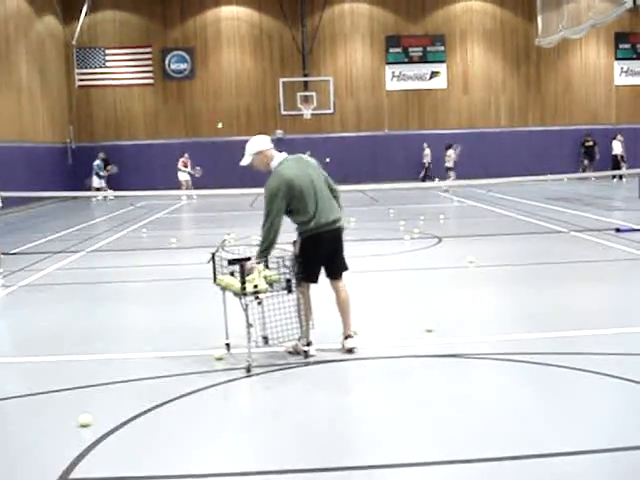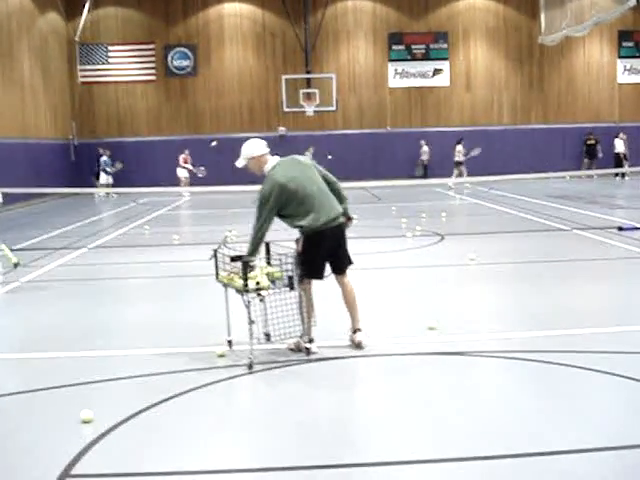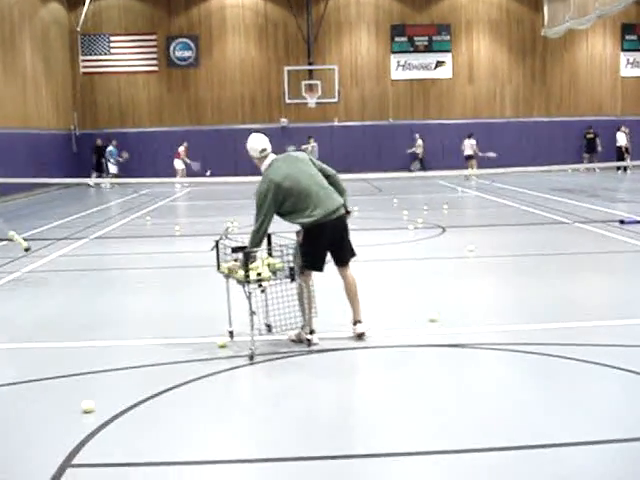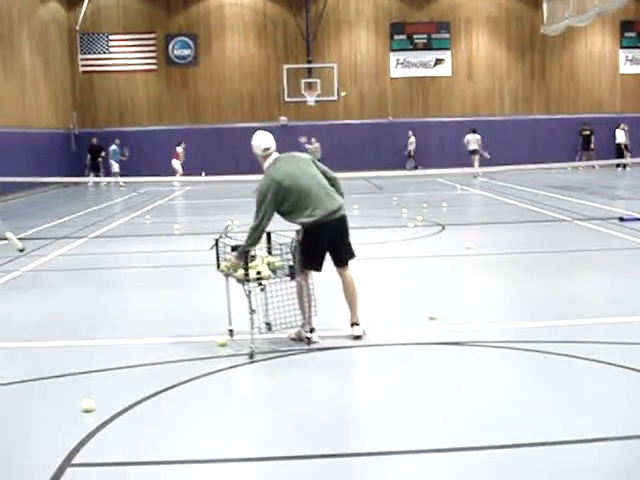
dt=0.2s
person 1, frame 1
left shoulder: (276, 181)
right shoulder: (305, 159)
left elbow: (271, 224)
right elbow: (333, 189)
left wrist: (261, 256)
left hip: (312, 235)
right hip: (334, 228)
left knee: (303, 287)
right knee: (338, 283)
left ankle: (305, 342)
right ankle: (348, 336)
person 1, frame 2
left shoulder: (269, 186)
right shoulder: (300, 160)
left elbow: (261, 227)
right elbow: (333, 183)
left wrist: (248, 259)
right wrist: (345, 211)
left hip: (315, 233)
right hip: (336, 224)
left knee: (304, 284)
right knee: (342, 278)
left ankle: (306, 339)
right ankle: (356, 330)
person 1, frame 3
left shoulder: (267, 185)
right shoulder: (297, 156)
left elbow: (261, 226)
right elbow: (332, 176)
right wrist: (344, 204)
left hip: (316, 226)
right hip: (338, 216)
left knee: (304, 275)
right knee: (345, 270)
left ankle: (308, 331)
right ankle: (358, 321)
person 1, frame 4
left shoulder: (268, 182)
right shoulder: (302, 157)
left elbow: (260, 223)
right elbow: (333, 179)
left wrist: (242, 253)
left hip: (314, 226)
right hip: (337, 217)
left knee: (303, 275)
right knee: (344, 270)
left ankle: (307, 329)
right ankle: (356, 323)
